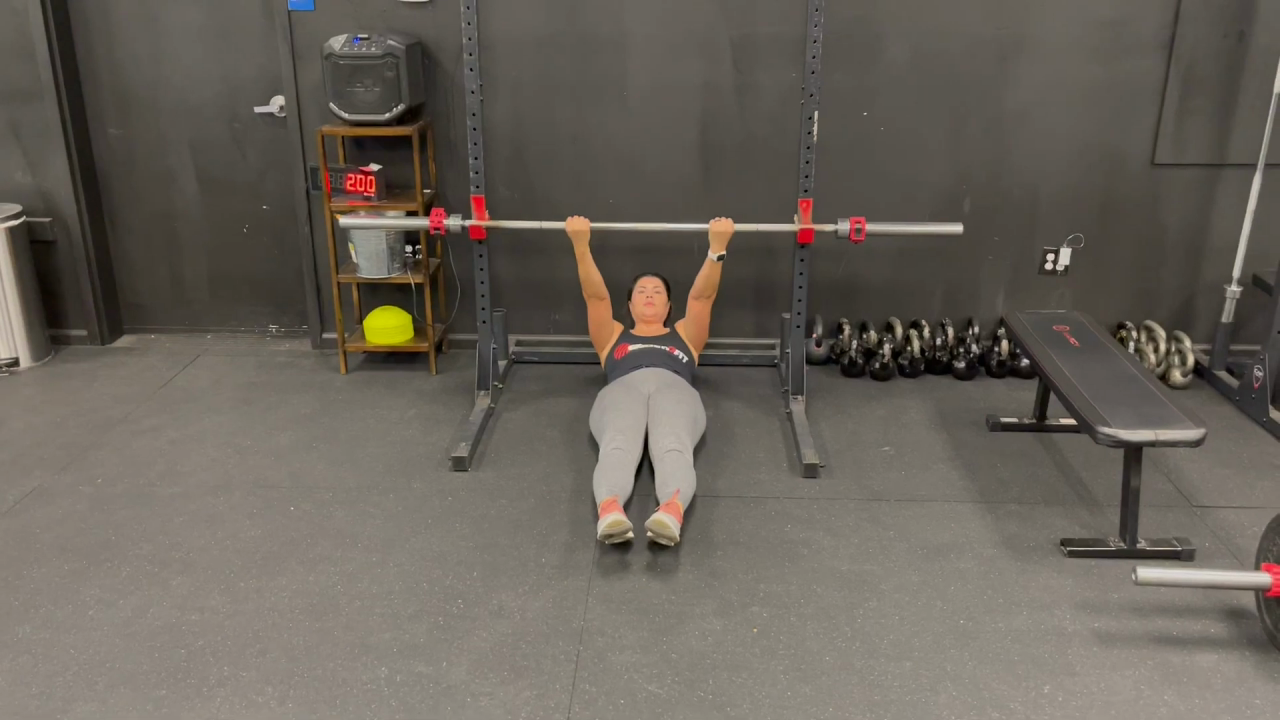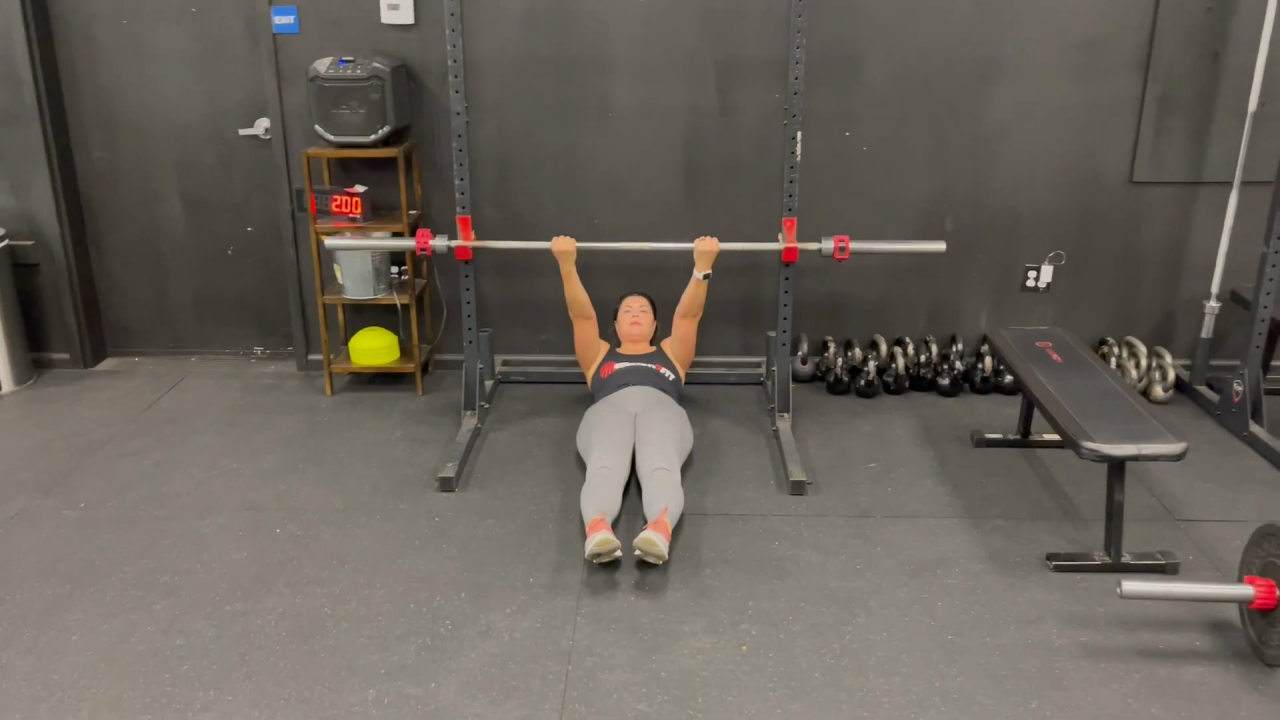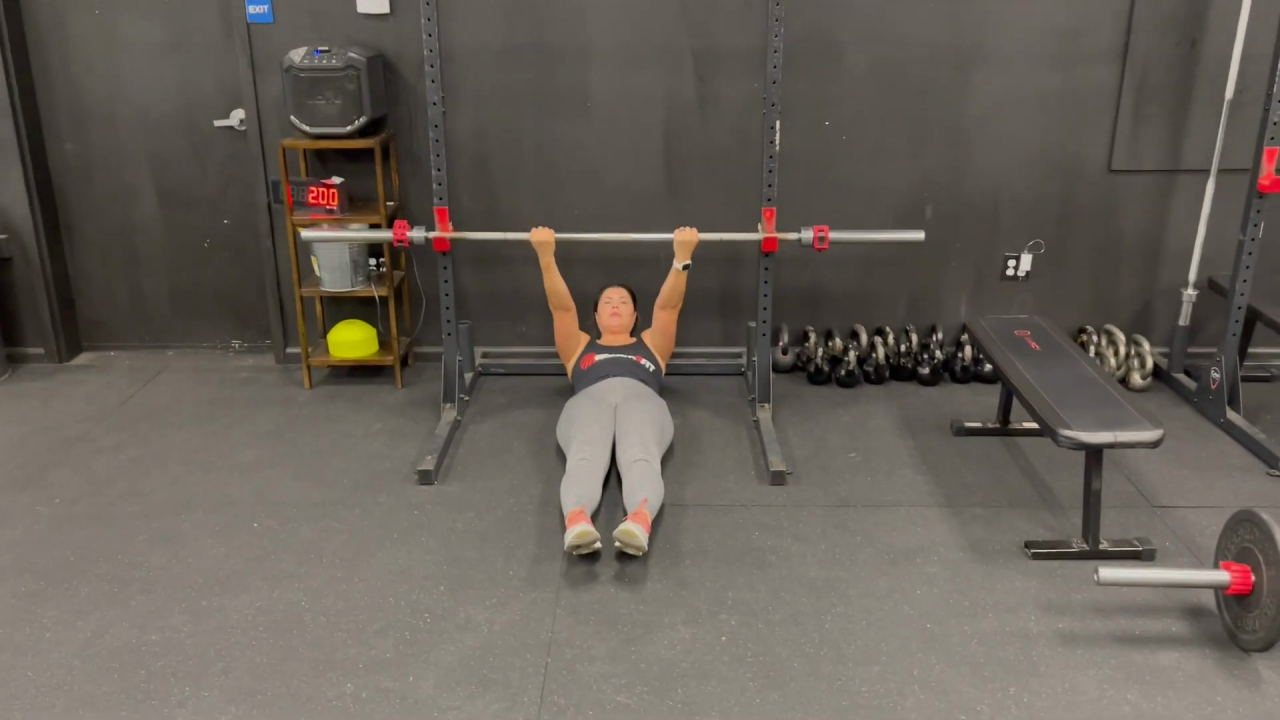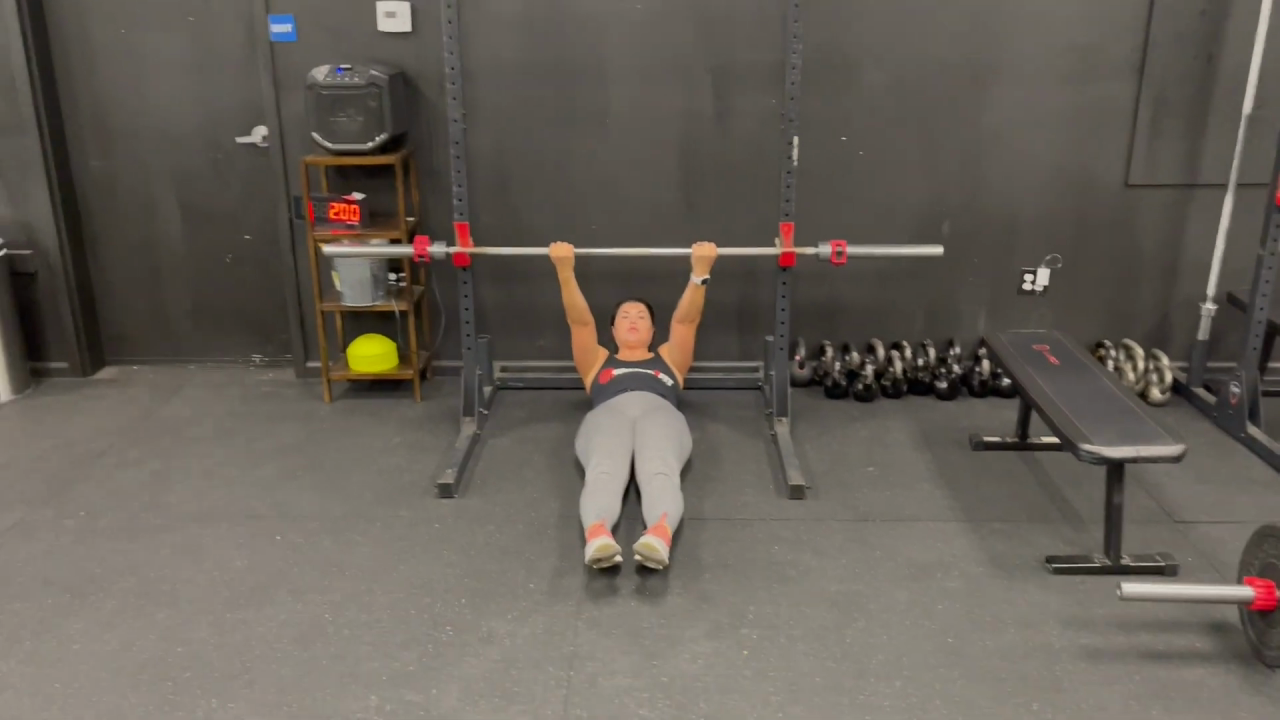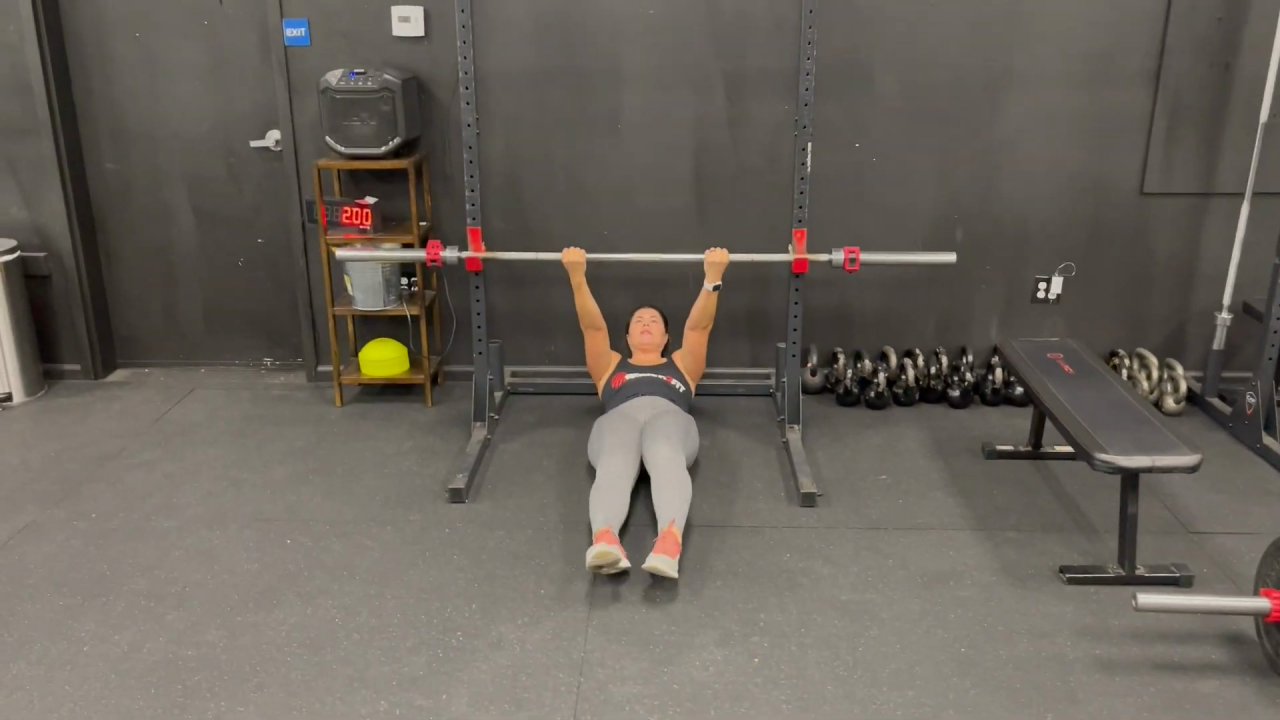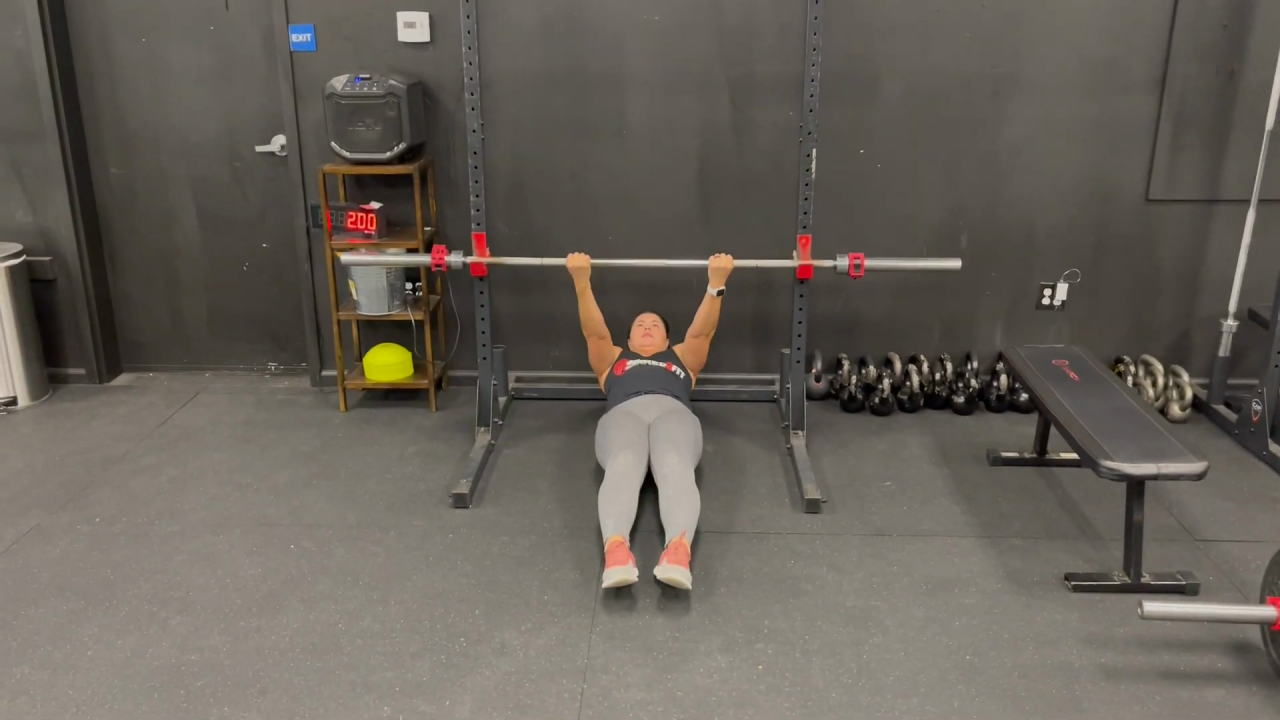
dt=0.7s
person 1, frame 1
left shoulder: (684, 336)
right shoulder: (613, 336)
left elbow: (702, 296)
right elbow: (595, 295)
left wrist: (718, 247)
right wrist: (580, 244)
left hip: (674, 389)
right hip: (622, 390)
left knee: (673, 447)
right knee: (617, 446)
left ankle: (671, 513)
right ankle: (609, 510)
person 1, frame 2
left shoulder: (670, 354)
right shoulder: (600, 355)
left elbow: (689, 314)
right elbow: (581, 314)
left wrist: (703, 266)
right wrist: (566, 264)
left hip: (661, 407)
right hip: (609, 408)
left knee: (661, 467)
right knee: (603, 466)
left ankle: (660, 530)
right ankle: (597, 530)
person 1, frame 3
left shoulder: (651, 345)
right shoulder: (580, 347)
left elbow: (669, 306)
right elbow: (561, 307)
left wrist: (682, 256)
right wrist: (546, 256)
left hip: (642, 399)
right hip: (589, 400)
left knee: (641, 458)
right knee: (584, 458)
left ankle: (640, 521)
right ankle: (576, 521)
person 1, frame 4
left shoulder: (669, 359)
right shoulder: (597, 361)
left elbow: (686, 320)
right elbow: (579, 321)
left wrist: (700, 271)
right wrist: (564, 269)
left hip: (660, 413)
right hip: (608, 414)
left knee: (660, 472)
right knee: (604, 471)
left ankle: (660, 536)
right ankle: (597, 536)
person 1, frame 5
left shoulder: (681, 365)
right shoulder: (610, 365)
left elbow: (700, 326)
right elbow: (592, 326)
left wrist: (713, 277)
right wrist: (577, 276)
left hip: (669, 416)
right hip: (620, 417)
left knee: (666, 456)
right knee: (613, 466)
left ankle: (669, 541)
right ankle: (603, 540)
person 1, frame 6
left shoulder: (682, 358)
right shoulder: (613, 359)
left elbow: (701, 331)
right elbow: (594, 332)
left wrist: (716, 283)
right wrist: (581, 281)
left hip: (673, 413)
right hip: (623, 415)
left knee: (675, 468)
right knee: (622, 467)
left ankle: (678, 551)
right ankle: (615, 550)
